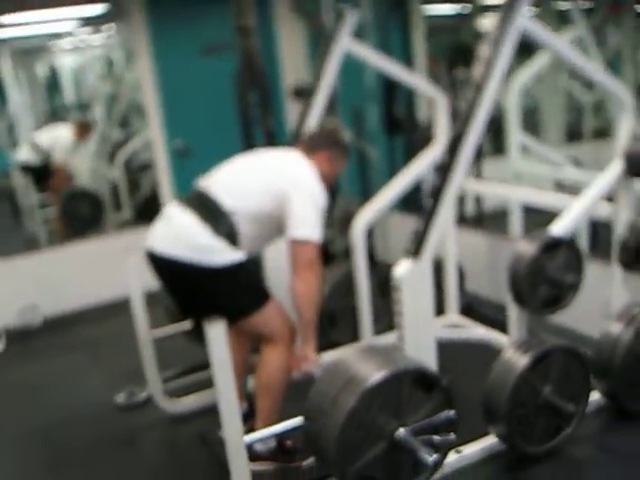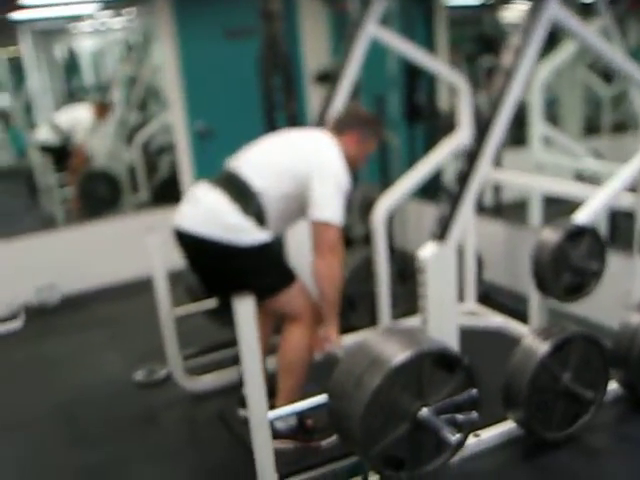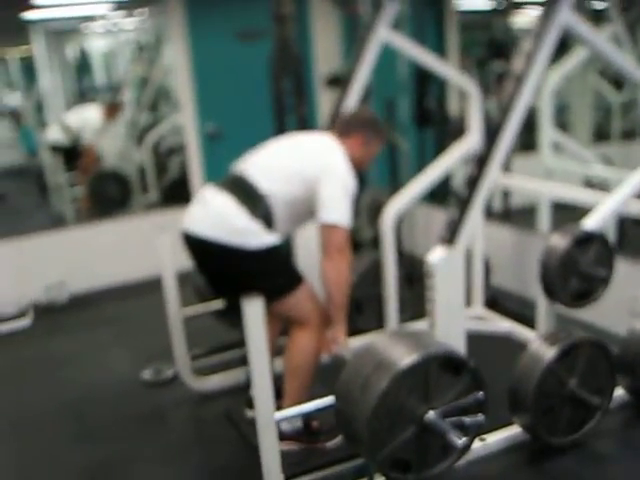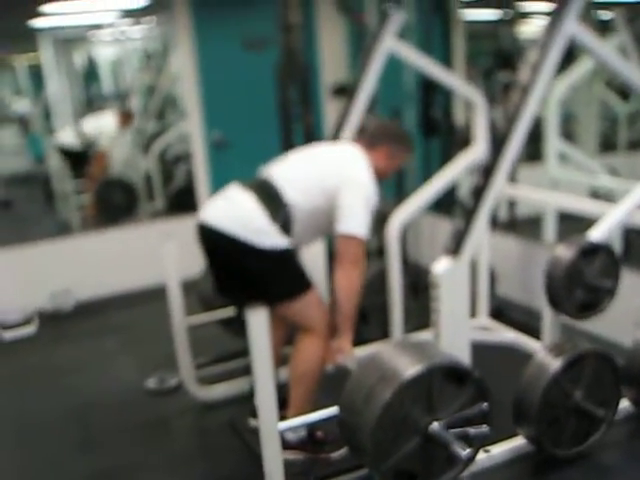
dt=0.4s
person 1, frame 1
left shoulder: (271, 161)
right shoulder: (307, 184)
right elbow: (305, 268)
right wrist: (308, 345)
left hip: (163, 241)
right hip: (200, 252)
left knee: (240, 322)
right knee: (278, 334)
right ankle: (263, 444)
person 1, frame 2
left shoulder: (301, 141)
right shoulder: (331, 164)
right elbow: (328, 250)
right wrist: (331, 326)
left hip: (191, 219)
right hip: (227, 232)
left knee: (265, 302)
right knee: (302, 315)
right ankle: (283, 422)
person 1, frame 3
left shoulder: (305, 145)
right shoulder: (337, 168)
right elbow: (336, 252)
right wrist: (339, 327)
left hip: (198, 224)
right hip: (235, 236)
left knee: (271, 303)
right knee: (310, 318)
right ankle: (289, 424)
person 1, frame 4
left shoulder: (332, 154)
right shoulder: (359, 178)
right elbow: (349, 263)
right wrist: (345, 337)
left hip: (216, 219)
right hip: (249, 235)
left knee: (278, 311)
right knee: (316, 325)
right ankle: (294, 433)
